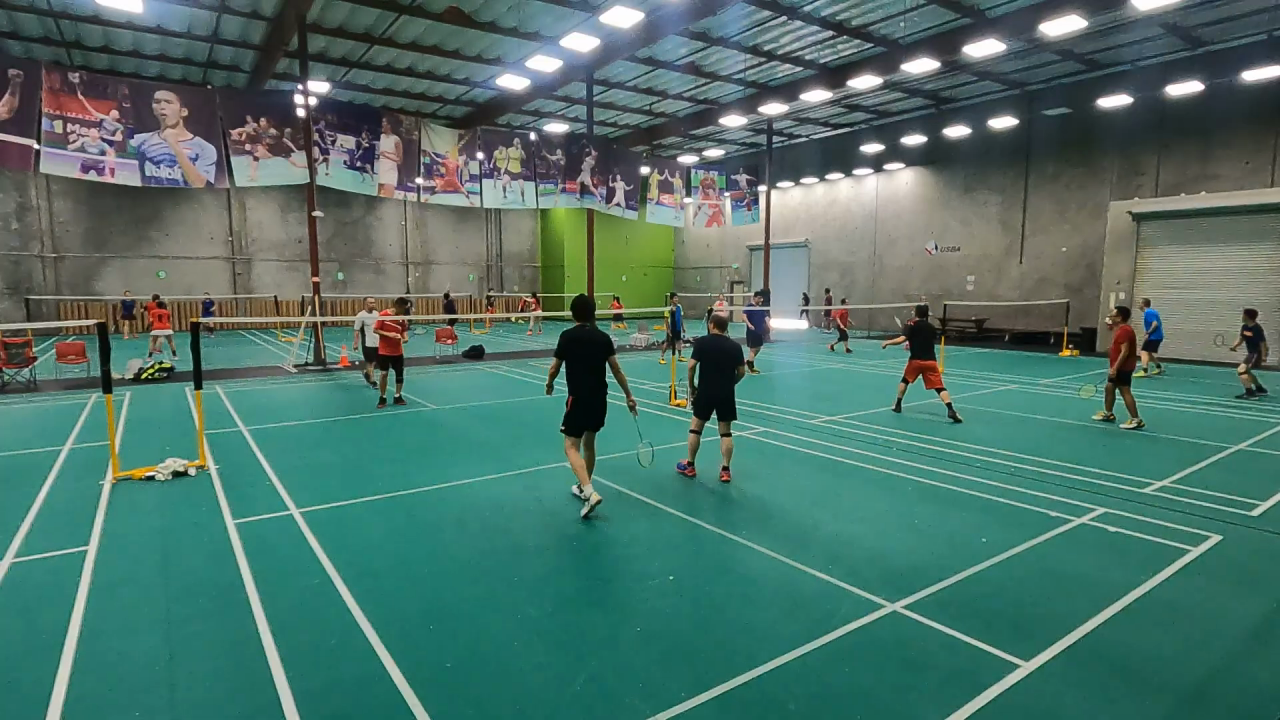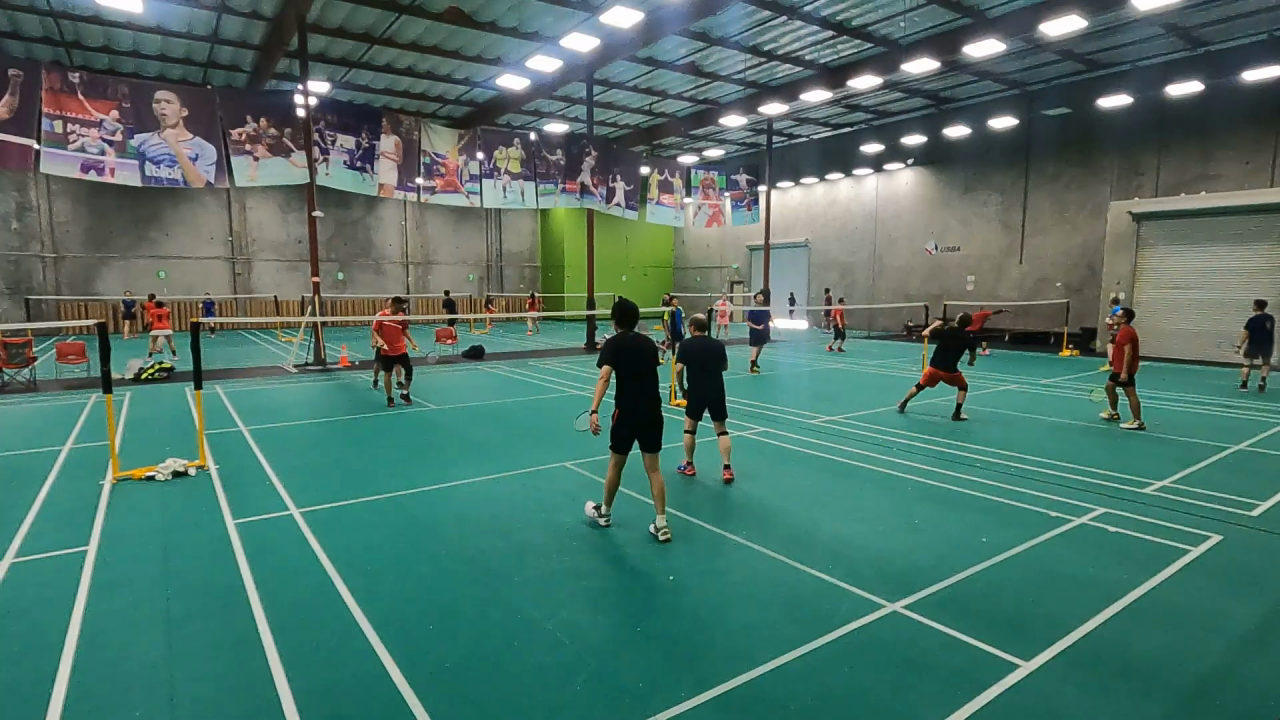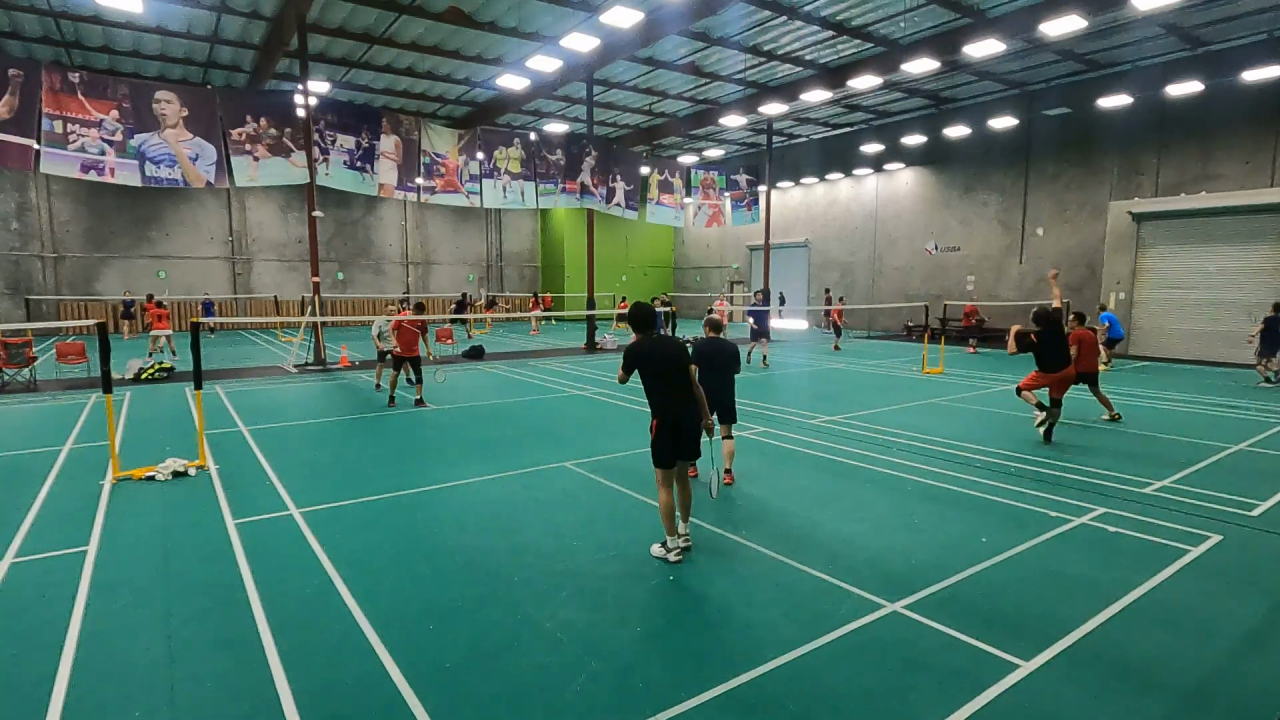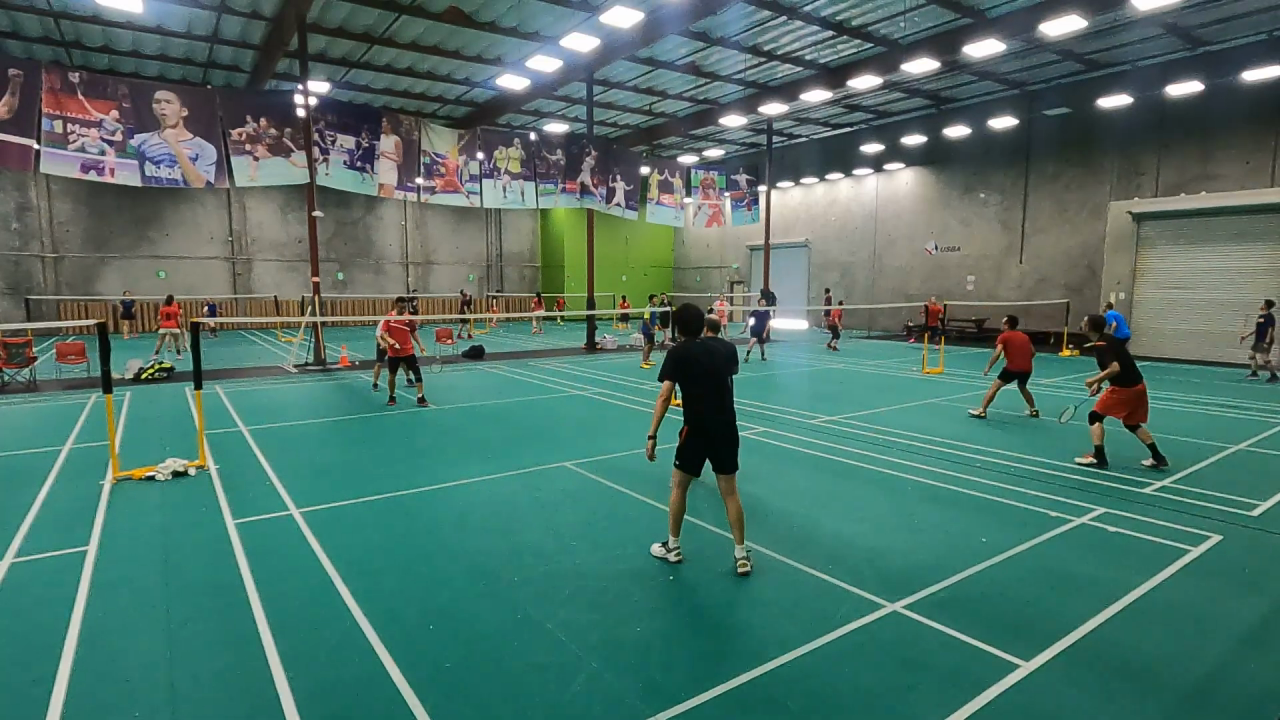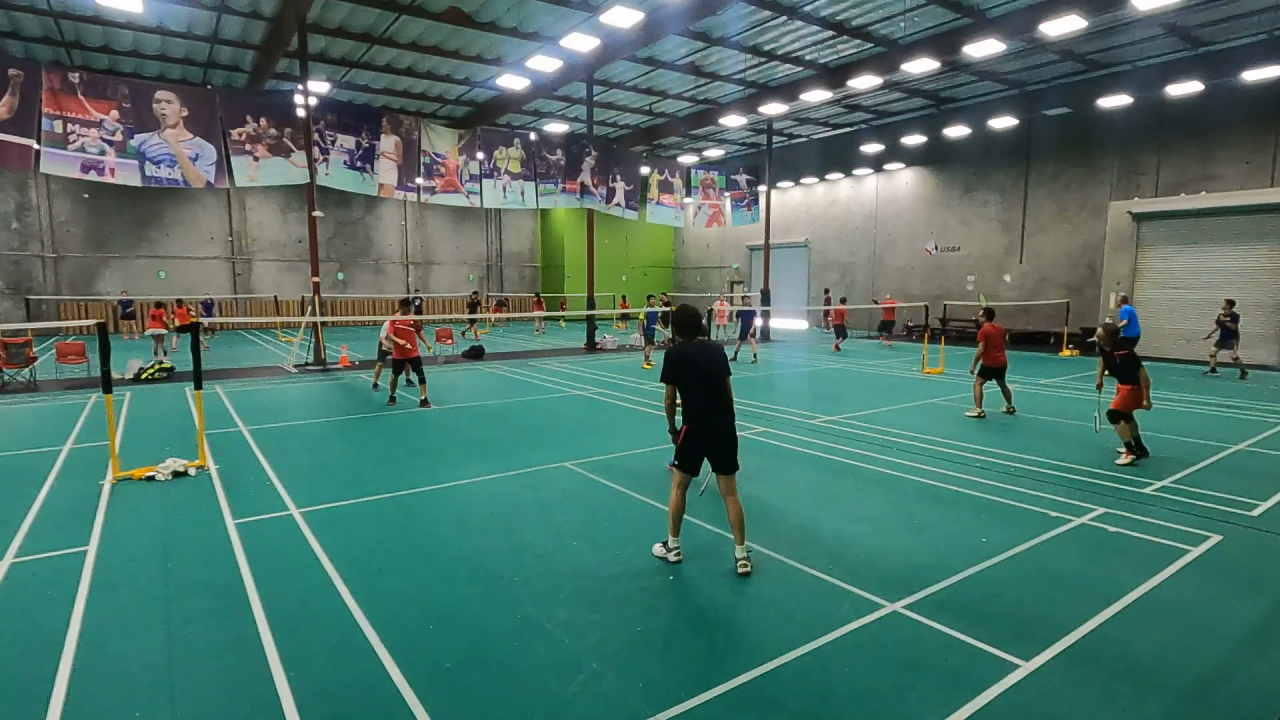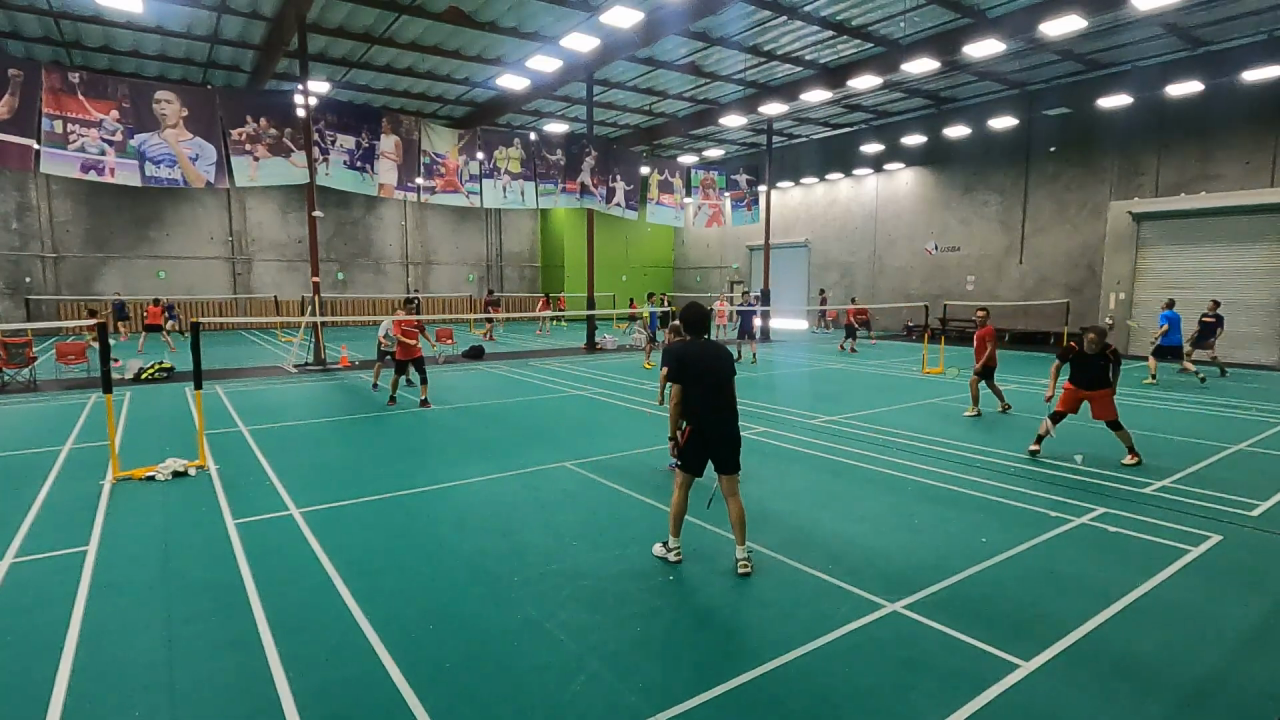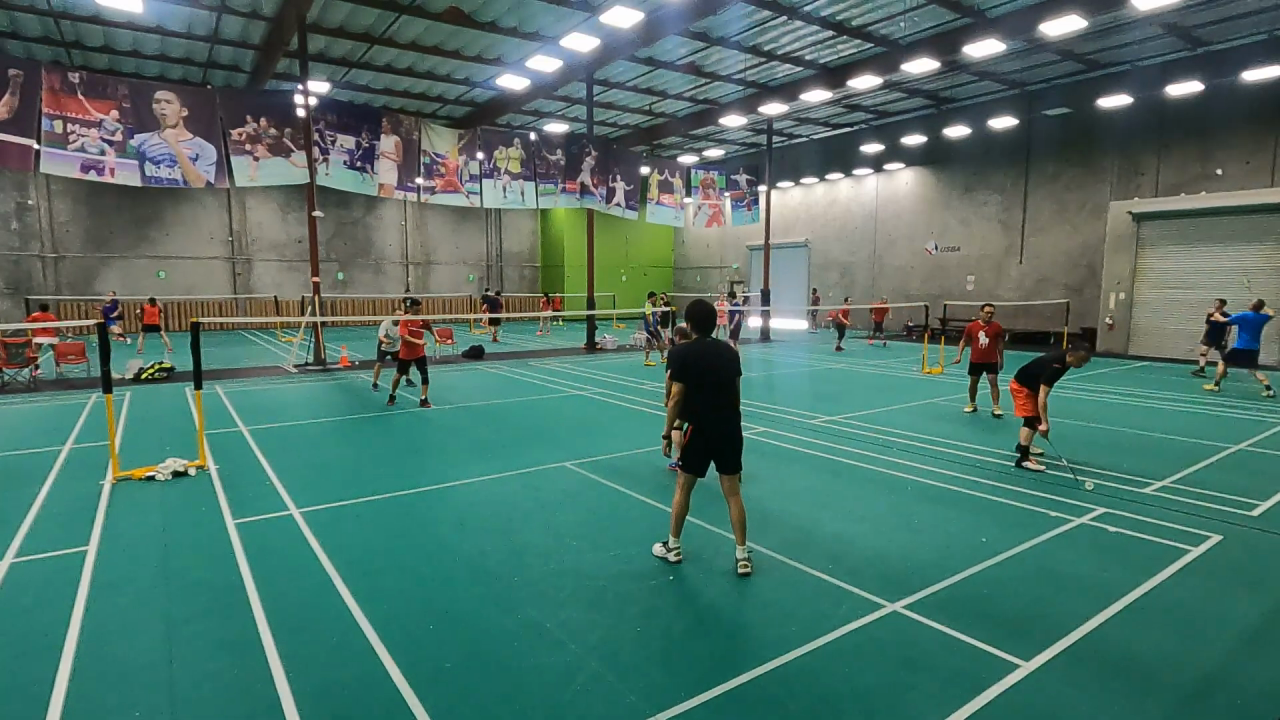
dt=0.7s
person 1, frame 1
left shoulder: (568, 336)
right shoulder: (603, 337)
left elbow: (555, 368)
right elbow: (616, 369)
left wrist: (549, 383)
right wrist: (629, 396)
left hip: (578, 399)
right hip: (599, 398)
left knee: (571, 448)
right knee: (589, 442)
left ankle: (590, 493)
right ankle: (584, 486)
person 1, frame 2
left shoulder: (613, 343)
right shoulder: (649, 343)
left elbow: (604, 377)
left wrist: (594, 411)
left hip: (627, 412)
right hip: (652, 411)
left knee: (615, 465)
right knee: (653, 469)
left ankle: (604, 512)
right ankle: (661, 524)
person 1, frame 3
left shoulder: (635, 349)
right shoulder: (676, 344)
left elbow: (622, 379)
right elbow: (694, 383)
right wrist: (706, 416)
left hip: (665, 421)
right hip: (690, 417)
left knee: (664, 484)
right knee: (682, 477)
left ankle: (672, 546)
right ankle: (684, 533)
person 1, frame 4
left shoulder: (678, 353)
right shoulder: (723, 348)
left elbow: (665, 396)
left wrist: (652, 435)
left hip: (696, 428)
right hip: (726, 426)
left knee: (679, 486)
right knee: (730, 492)
left ankle: (672, 547)
right ankle: (741, 556)
person 1, frame 5
left shoulder: (674, 354)
right shoulder: (717, 350)
left elbow: (669, 401)
right elbow: (728, 394)
left wrist: (673, 429)
left hip: (695, 428)
right hip: (724, 427)
left knee: (678, 486)
right knee: (730, 492)
left ankle: (672, 547)
right ankle: (741, 556)
person 1, frame 6
left shoulder: (679, 352)
right shoulder: (723, 351)
left elbow: (676, 401)
right elbow: (731, 394)
left wrist: (672, 434)
left hip: (698, 429)
right hip: (727, 428)
left knee: (681, 487)
right knee: (732, 493)
left ankle: (673, 547)
right ankle: (742, 556)
person 1, frame 7
left shoulder: (683, 353)
right shoulder: (729, 351)
left elbow: (676, 399)
right elbow: (736, 396)
left wrist: (667, 434)
left hip: (700, 429)
right hip: (730, 428)
left knee: (683, 488)
right knee: (733, 493)
left ankle: (673, 547)
right ankle: (742, 556)
